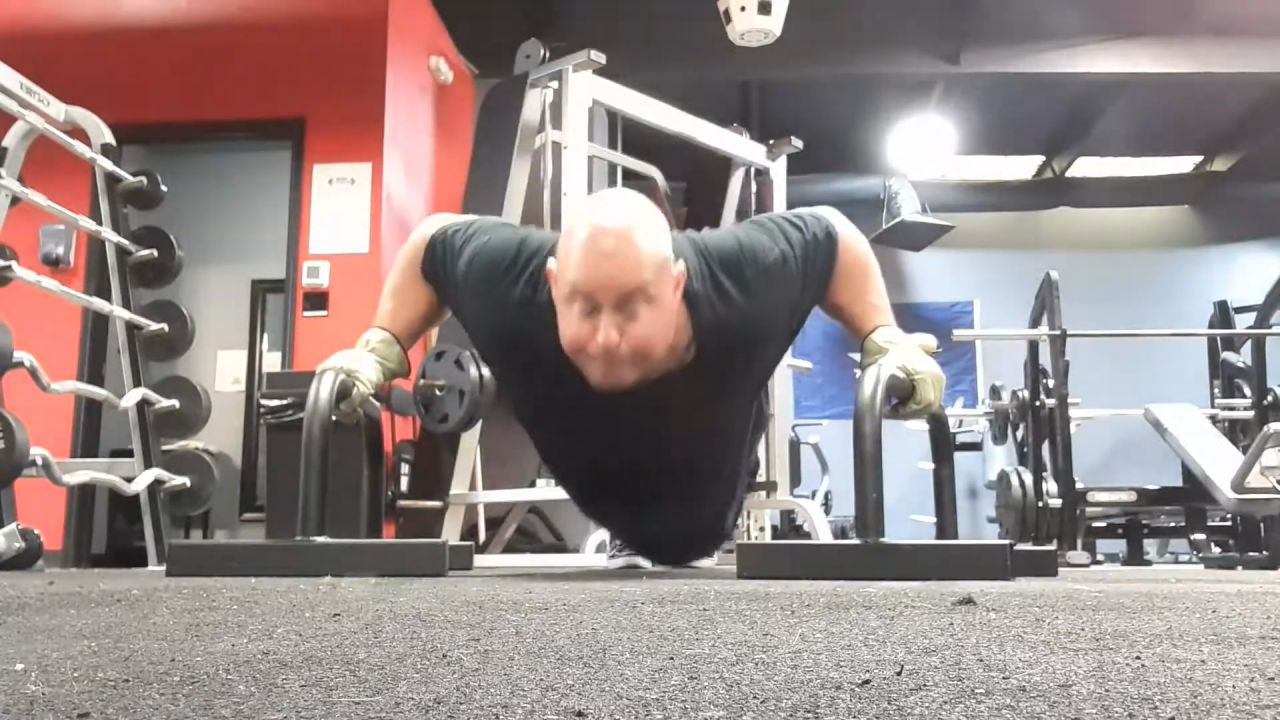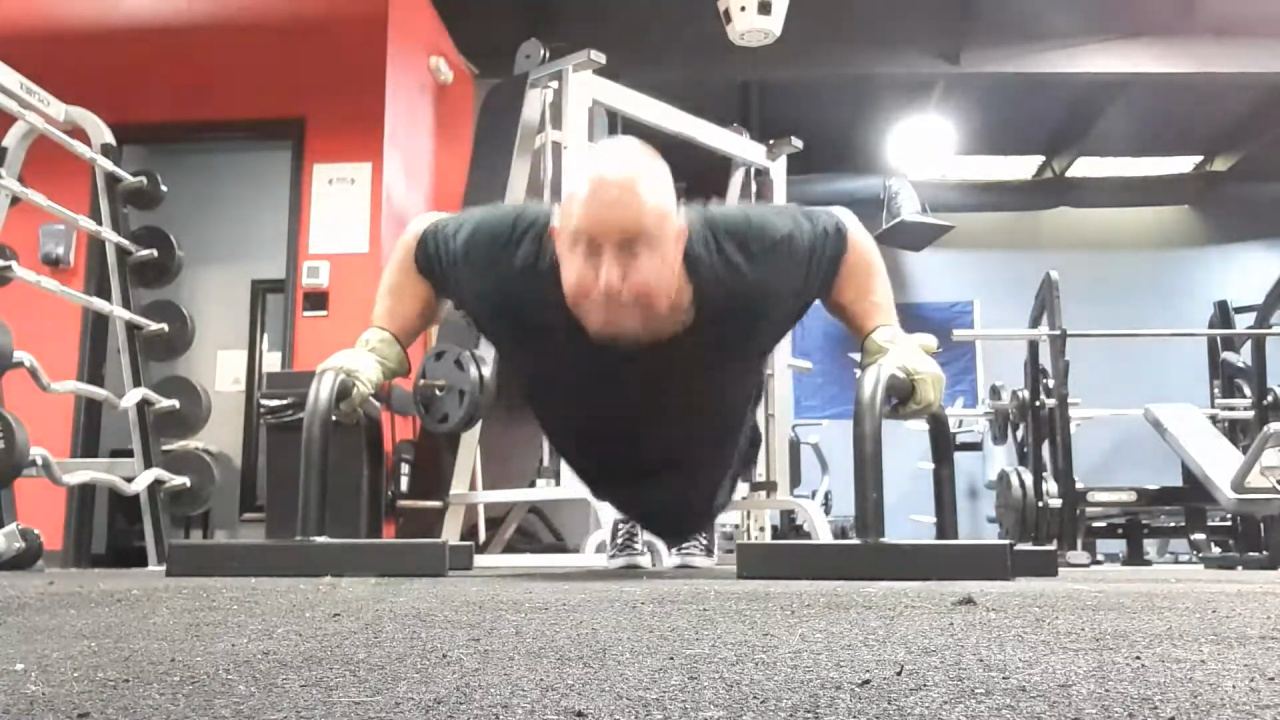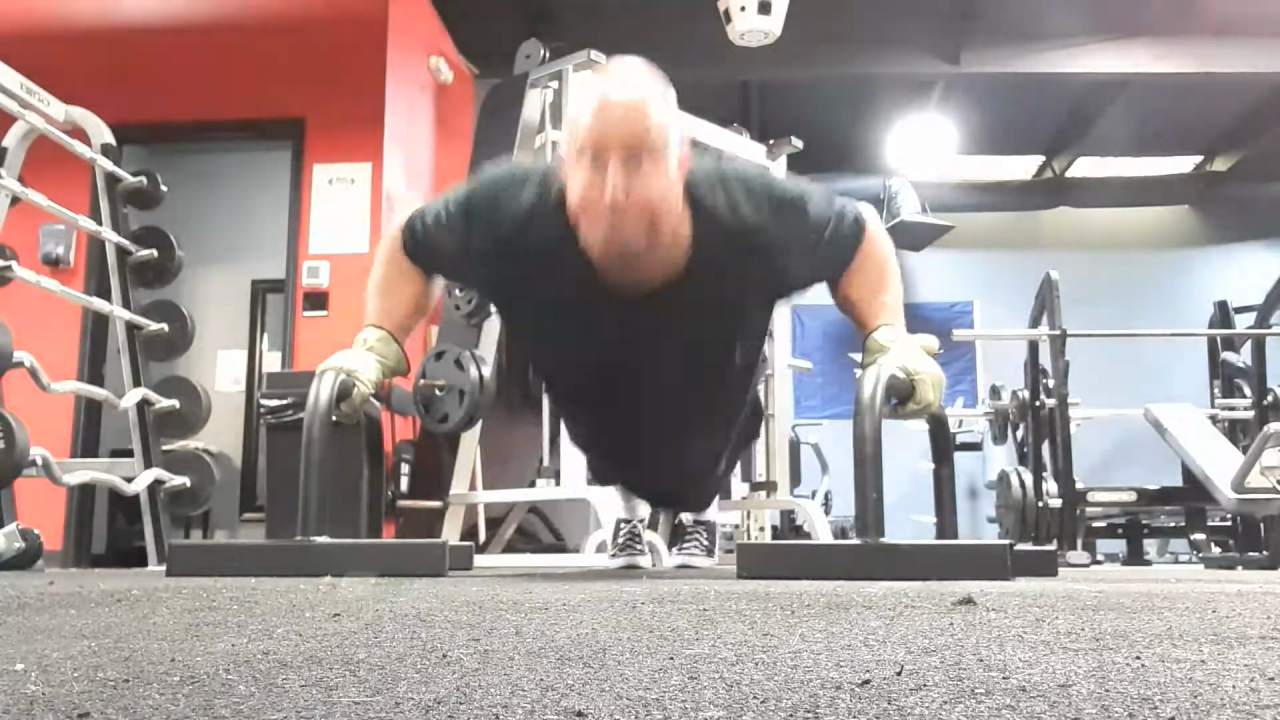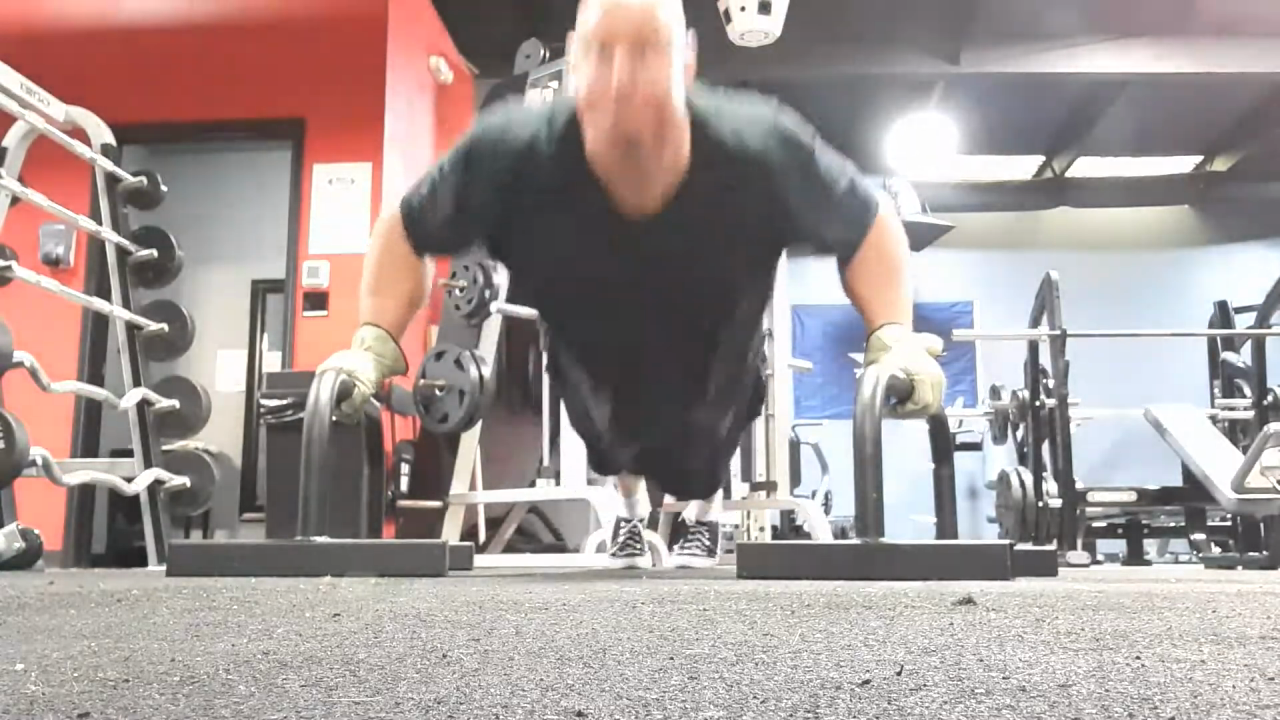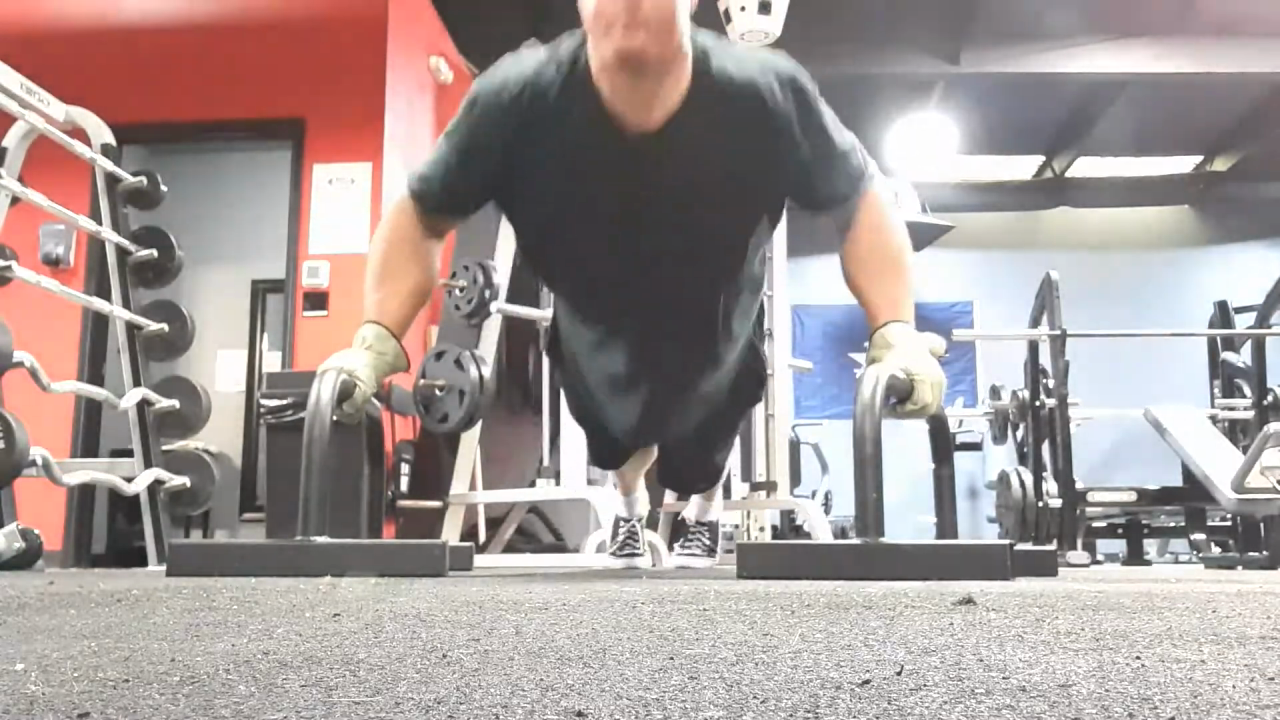
dt=0.1s
person 1, frame 1
left shoulder: (743, 286)
right shoulder: (509, 285)
left elbow: (831, 232)
right elbow: (432, 239)
left wrist: (887, 345)
right wrist: (378, 348)
left hip: (706, 485)
left ankle: (700, 541)
right ankle: (626, 538)
person 1, frame 2
left shoulder: (746, 260)
right shoulder: (511, 259)
left elbow: (841, 238)
right elbow: (423, 246)
left wrist: (887, 342)
right wrist: (379, 347)
left hip: (706, 455)
left ankle: (698, 531)
right ankle: (626, 532)
person 1, frame 3
left shoulder: (753, 212)
right shoulder: (509, 211)
left elbow: (856, 232)
right elbow: (413, 246)
left wrist: (888, 340)
right wrist: (377, 347)
left hip: (708, 409)
right hip: (596, 403)
left knee: (696, 485)
left ankle: (700, 523)
right ankle: (629, 524)
person 1, frame 4
left shoulder: (760, 150)
right shoulder: (510, 155)
left elbow: (866, 220)
right elbow: (408, 230)
left wrist: (893, 340)
right wrist: (372, 347)
left hip: (711, 373)
right hip: (597, 368)
left knee: (699, 467)
right knee: (615, 459)
left ankle: (702, 522)
right ankle: (628, 522)
person 1, frame 5
left shoulder: (765, 93)
right shoulder: (516, 98)
left elbow: (858, 202)
right elbow: (421, 215)
left wrist: (896, 335)
right wrist: (376, 341)
left hip: (715, 334)
right hip: (595, 340)
left knee: (698, 460)
right knee: (617, 446)
left ankle: (702, 520)
right ankle: (629, 516)
